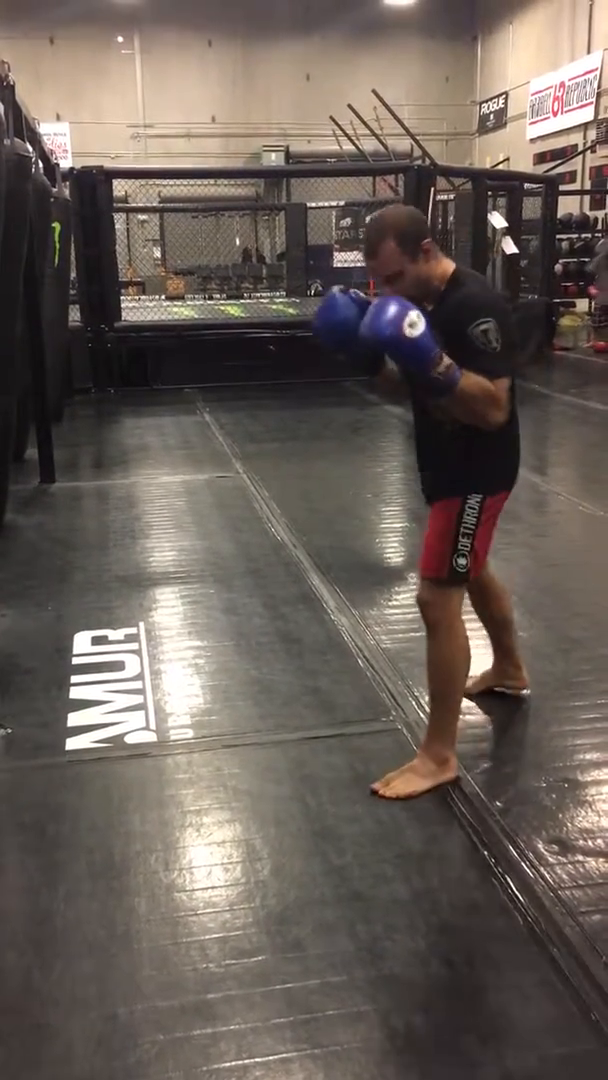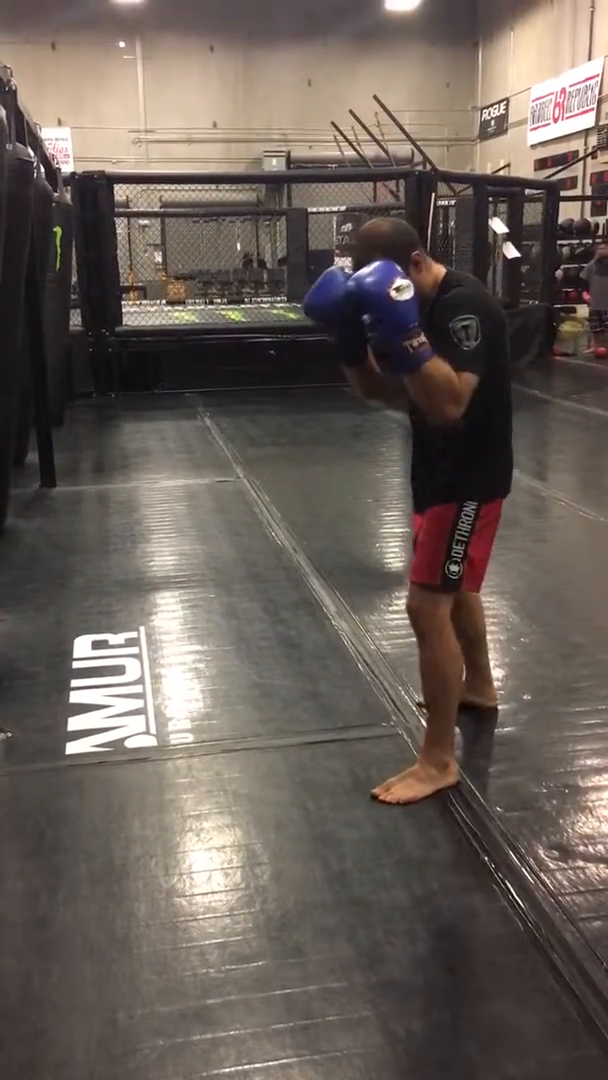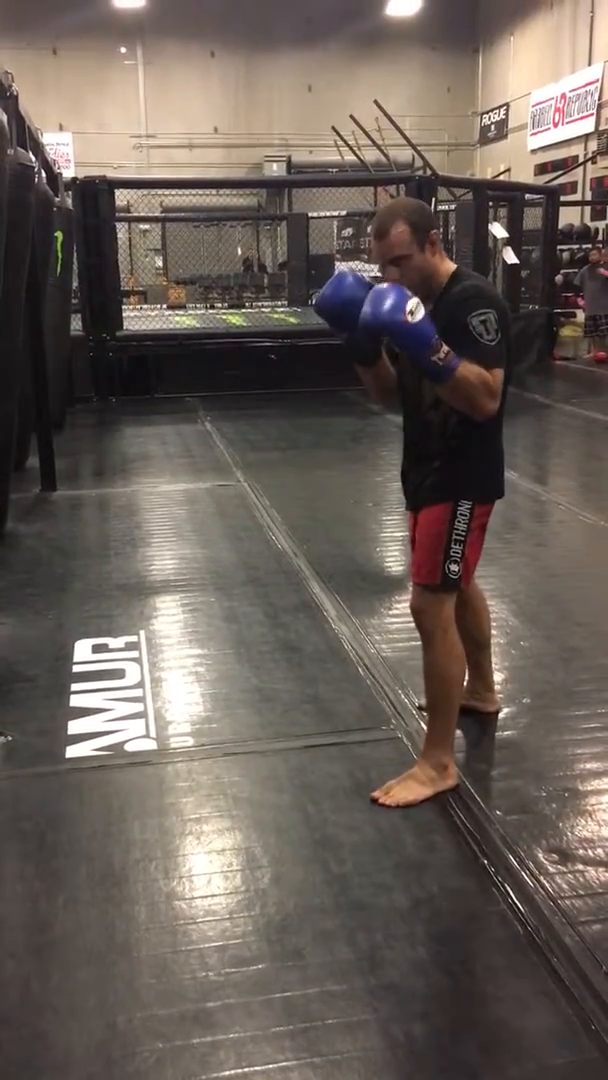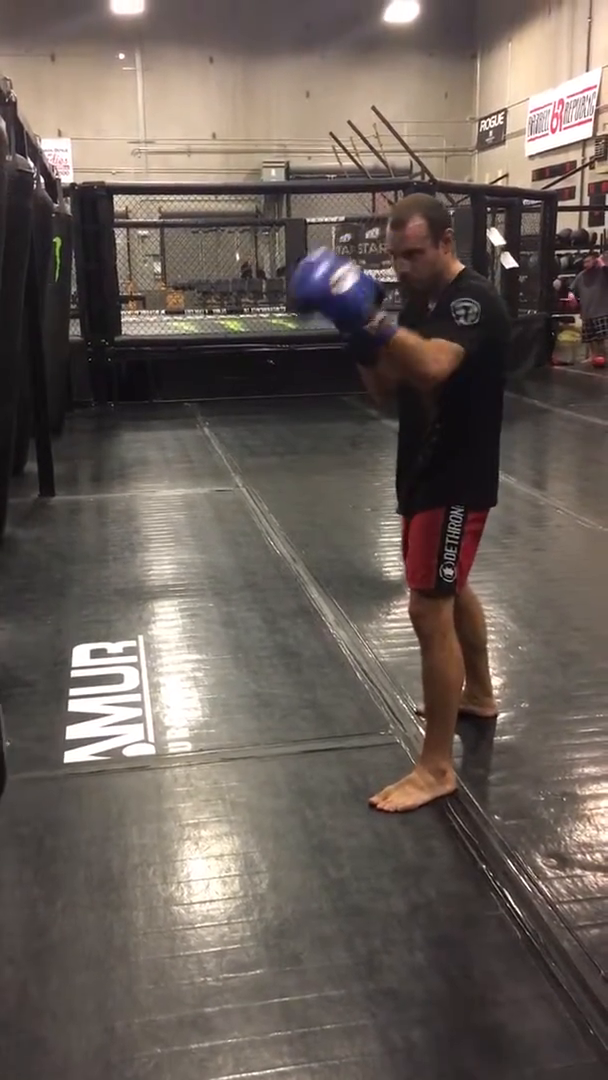
dt=0.4s
person 1, frame 1
left shoulder: (474, 306)
right shoulder: (417, 300)
left elbow: (493, 408)
right elbow: (403, 385)
left wrist: (430, 361)
right wrist: (369, 351)
left hip: (475, 470)
right hip: (449, 461)
left knee: (437, 599)
right knee: (471, 570)
left ankle: (438, 755)
right ankle: (509, 669)
person 1, frame 2
left shoulder: (464, 306)
right shoulder: (420, 304)
left elbow: (448, 404)
right elbow: (376, 388)
left wrist: (403, 332)
right wrist: (350, 334)
left hip: (470, 476)
right hip: (443, 469)
left knee: (429, 604)
right knee: (453, 587)
left ankle: (439, 760)
right ankle: (479, 684)
person 1, frame 3
left shoulder: (474, 303)
right shoulder: (413, 299)
left elbow: (485, 400)
right elbow: (388, 392)
left wrist: (428, 346)
right wrist: (362, 339)
left hip: (461, 478)
right hip: (430, 470)
left knee: (431, 605)
right knee: (458, 585)
left ankle: (438, 763)
right ankle: (481, 689)
person 1, frame 4
left shoulder: (474, 301)
right shoulder: (421, 301)
left elbow: (430, 366)
right elbow: (388, 387)
left wrist: (367, 317)
right wrist: (361, 333)
left hip: (456, 481)
right hip: (429, 472)
left knee: (429, 610)
right knee: (452, 589)
left ankle: (436, 768)
right ankle: (478, 693)
